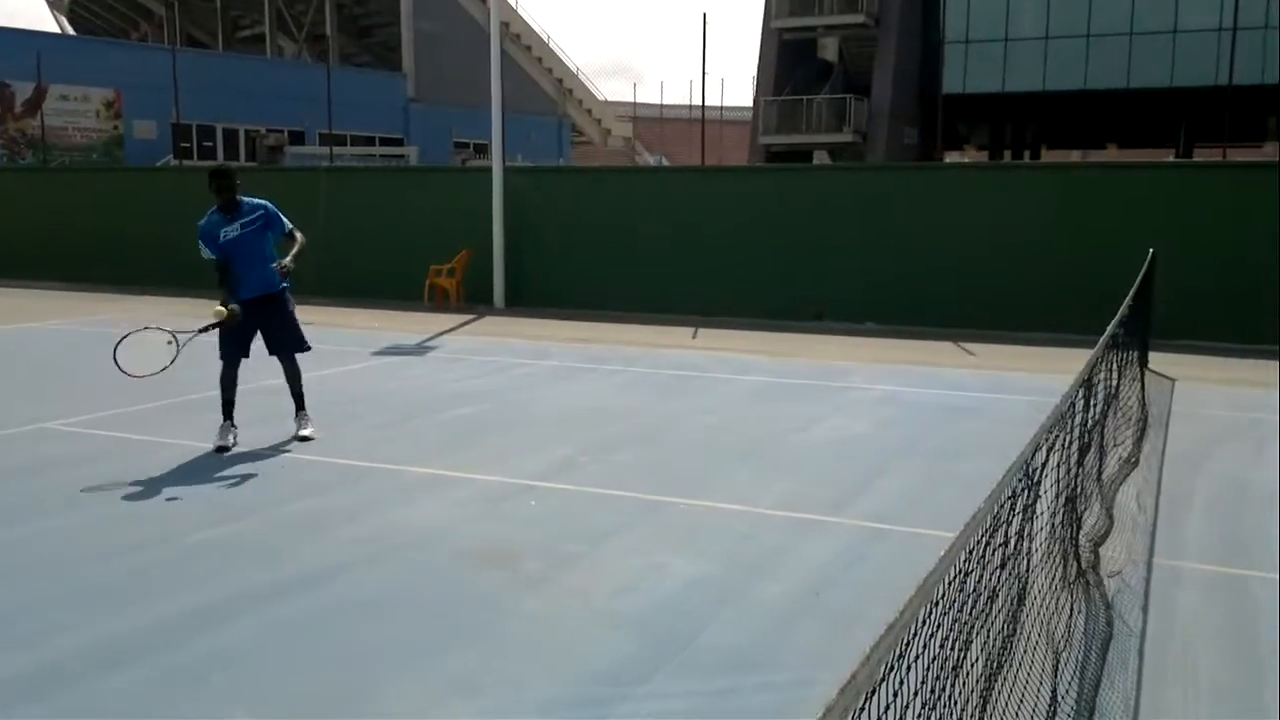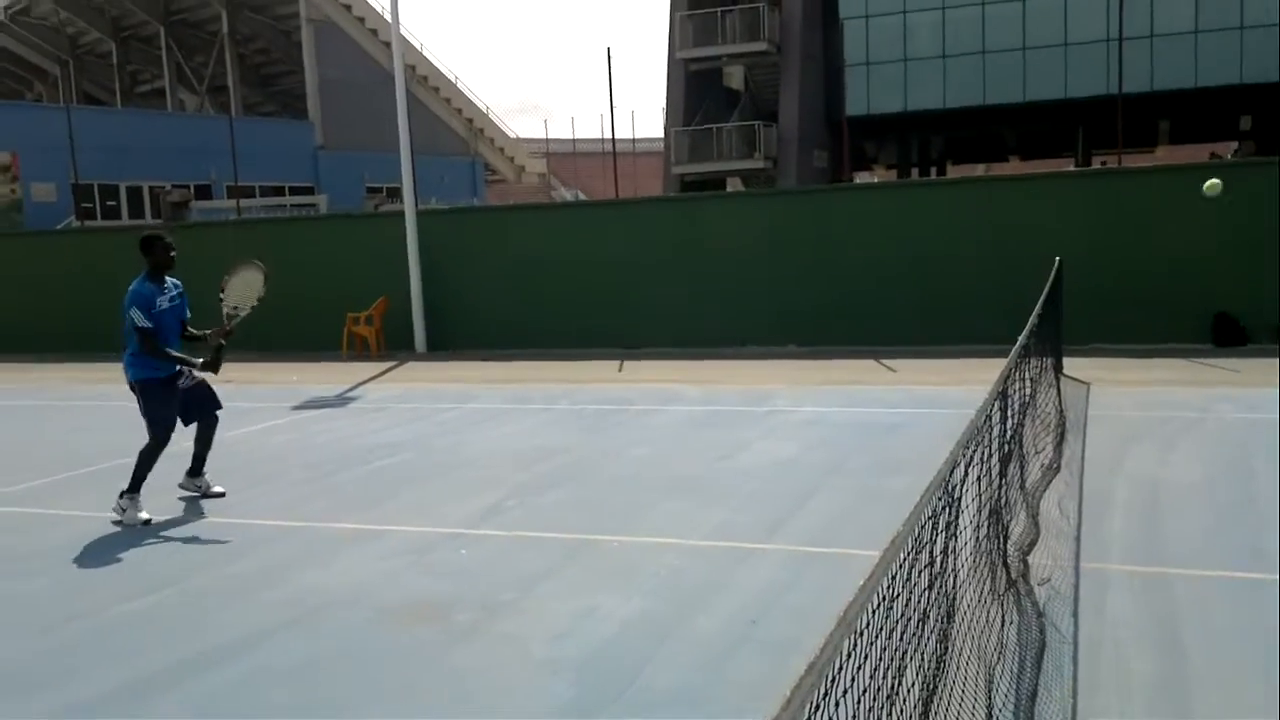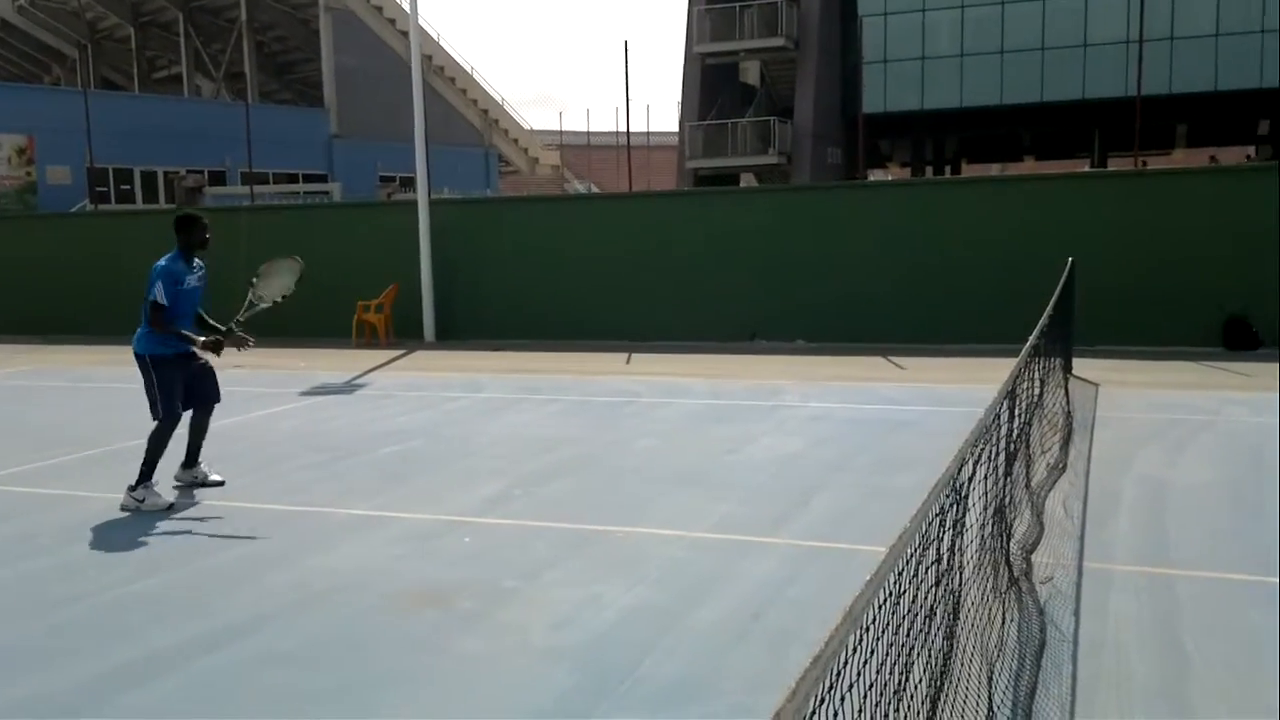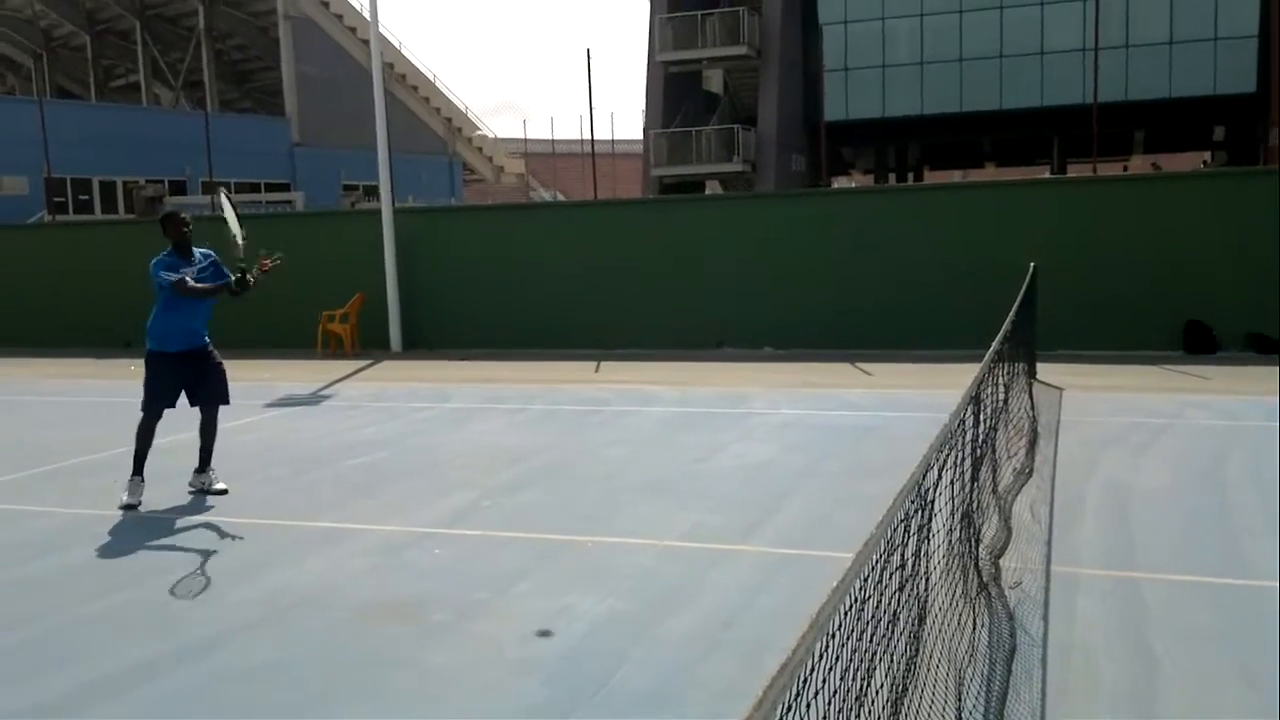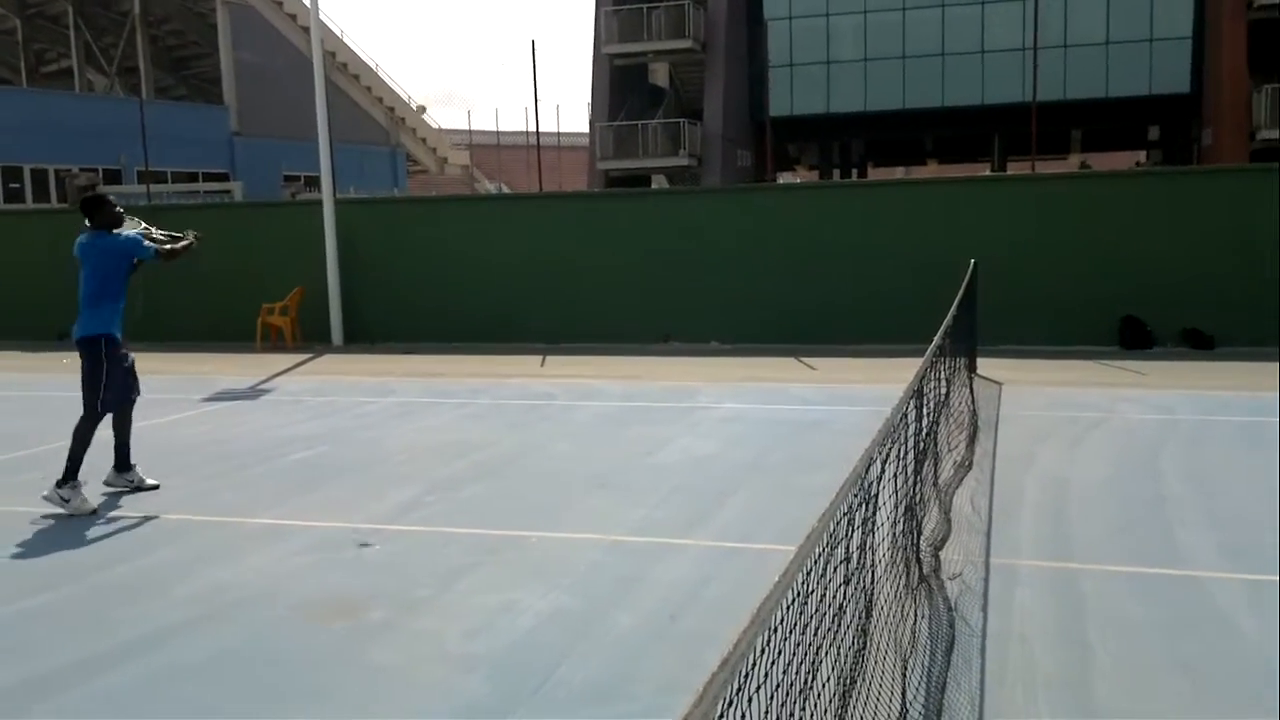
dt=1s
person 1, frame 1
left shoulder: (262, 209)
right shoulder: (208, 227)
left elbow: (296, 236)
right elbow: (222, 272)
left wrist: (289, 258)
right wrist: (230, 303)
left hip: (274, 292)
right hip: (240, 299)
left knee: (287, 354)
right knee: (231, 360)
left ankle: (301, 415)
right ankle: (228, 424)
person 1, frame 2
left shoulder: (176, 287)
right shoulder: (140, 295)
right elbow: (150, 346)
left wrist: (209, 336)
right wrist: (196, 364)
left hip: (174, 371)
right hip: (148, 375)
left knee: (209, 417)
right knee: (161, 435)
left ankle: (194, 477)
right ankle: (128, 497)
person 1, frame 3
left shoulder: (199, 268)
right shoulder: (165, 270)
right elbow: (155, 321)
left wrist: (225, 332)
right wrist: (197, 341)
left hip: (184, 351)
right hip: (156, 353)
left knee: (205, 404)
right knee: (169, 417)
left ankle: (190, 468)
right ankle: (139, 489)
person 1, frame 4
left shoulder: (208, 258)
right shoulder: (161, 265)
left elbow: (231, 289)
right elbow: (192, 292)
left wrist: (249, 279)
right wrist: (231, 285)
left hip: (199, 347)
right hip: (164, 350)
left knee: (210, 406)
right knee: (152, 412)
left ankle: (202, 473)
right ankle: (136, 478)
person 1, frame 5
left shoulder: (85, 243)
right shoulder: (122, 242)
right elbow: (167, 253)
left wrist: (136, 261)
right wrist: (189, 242)
left hip: (100, 333)
right hip: (99, 334)
left knee: (124, 399)
right knee: (96, 408)
left ankle: (123, 471)
right ankle: (65, 485)
